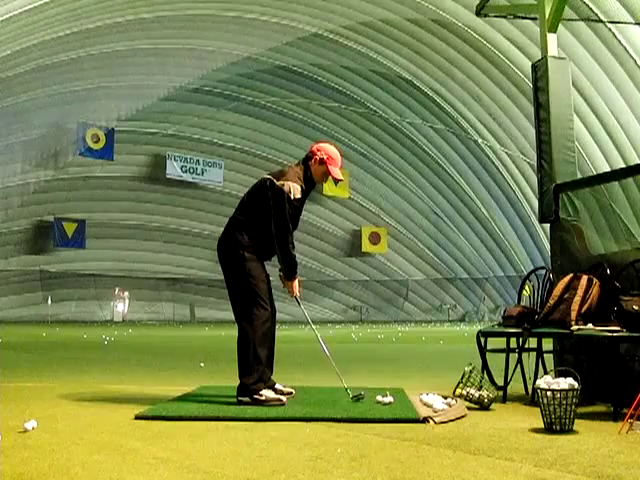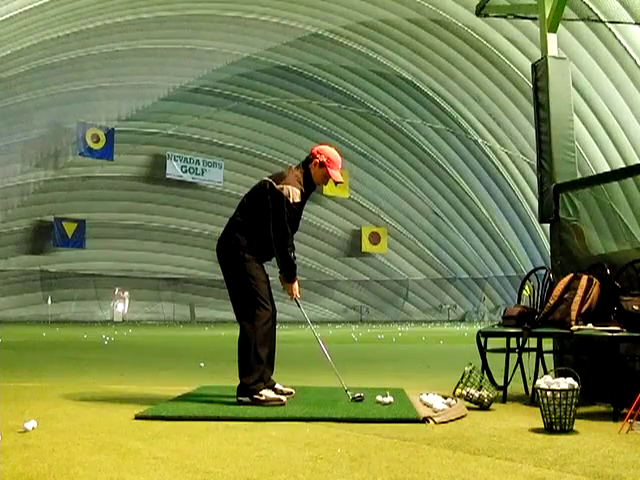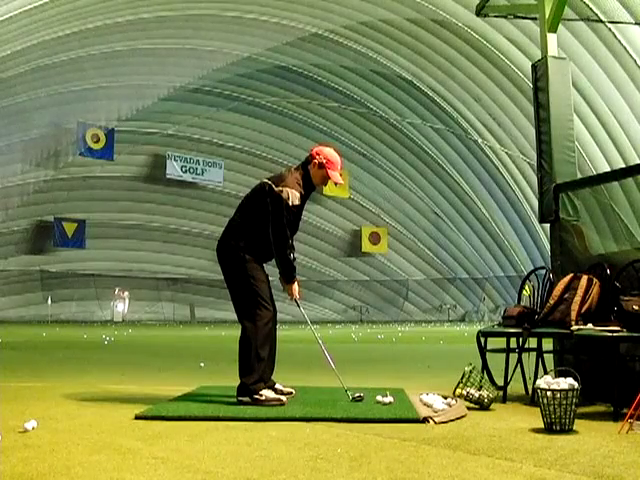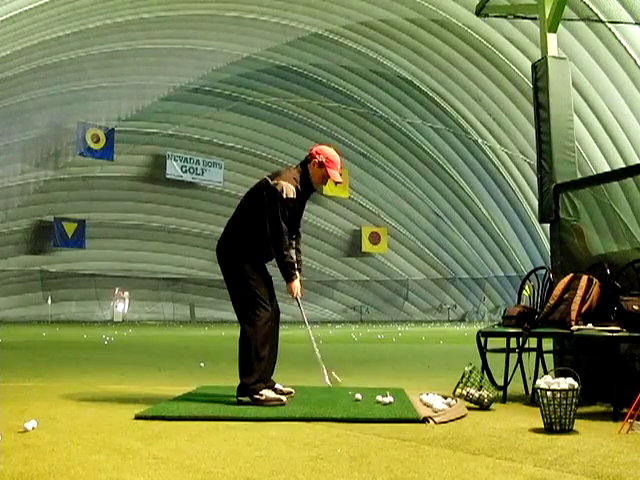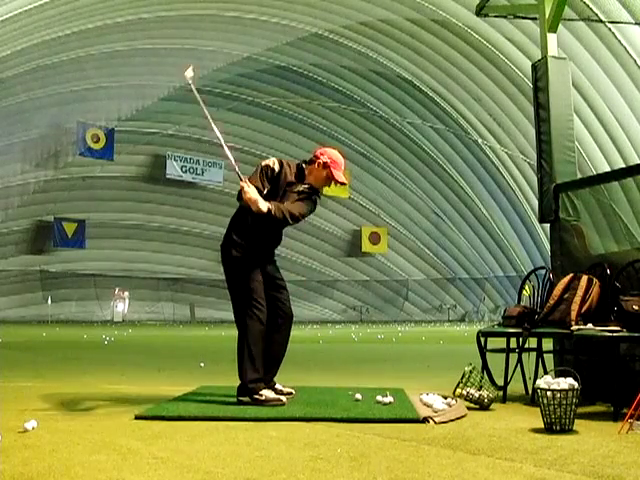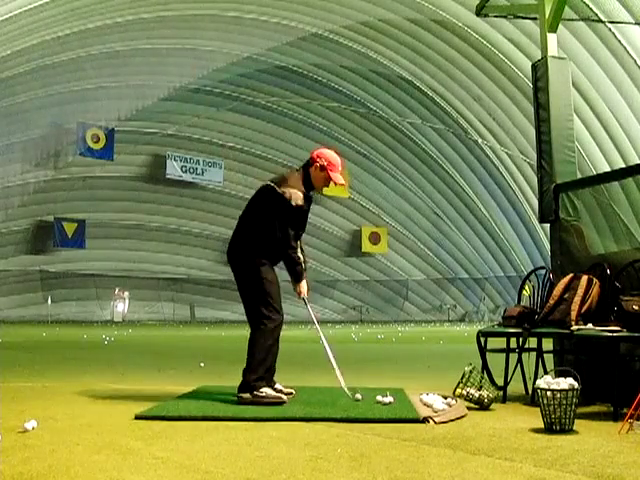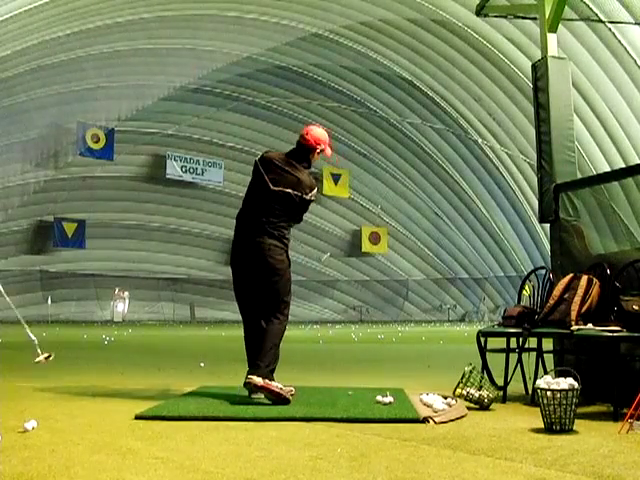
dt=0.4s
person 1, frame 1
left shoulder: (295, 182)
right shoulder: (290, 184)
left elbow: (283, 232)
right elbow: (282, 234)
left wrist: (288, 270)
right wrist: (291, 274)
left hip: (249, 251)
right hip: (240, 249)
left knee: (266, 314)
right knee: (256, 315)
left ankle: (262, 379)
right ankle: (250, 387)
person 1, frame 2
left shoulder: (297, 185)
right shoulder: (290, 187)
left elbow: (284, 235)
right elbow: (280, 237)
left wrist: (288, 273)
right wrist: (290, 277)
left hip: (247, 252)
right hip: (239, 250)
left knee: (266, 314)
right knee: (257, 315)
left ankle: (262, 379)
right ankle: (251, 387)
person 1, frame 3
left shoulder: (296, 185)
right shoulder: (289, 189)
left elbow: (285, 236)
right elbow: (279, 239)
left wrist: (289, 274)
right wrist: (289, 278)
left hip: (247, 252)
right hip: (238, 251)
left knee: (267, 314)
right knee: (259, 315)
left ankle: (263, 380)
right ankle: (250, 387)
person 1, frame 4
left shoulder: (300, 188)
right shoulder: (286, 184)
left elbow: (292, 233)
right elbow: (277, 235)
left wrist: (295, 271)
right wrist: (290, 276)
left hip: (251, 255)
right hip: (238, 252)
left knee: (270, 314)
right knee: (258, 315)
left ankle: (263, 380)
right ankle: (250, 387)
person 1, frame 5
left shoulder: (310, 196)
right shoulder: (276, 167)
left elbow: (289, 213)
right elbow: (247, 191)
left wrist: (264, 206)
right wrist: (250, 195)
left hip: (264, 254)
right hip: (240, 248)
left knee: (282, 315)
right knee: (254, 315)
left ankle: (264, 380)
right ankle: (250, 387)
person 1, frame 6
left shoulder: (303, 193)
right shoulder: (292, 190)
left elbow: (294, 236)
right elbow: (285, 238)
left wrist: (300, 272)
right wrist: (298, 278)
left hip: (258, 255)
right hip: (251, 254)
left knee: (270, 317)
right knee: (270, 317)
left ankle: (264, 380)
right ankle: (251, 385)
person 1, frame 7
left shoulder: (267, 159)
right shoulder: (308, 185)
left hip: (242, 244)
right hip: (271, 248)
left knee: (253, 314)
right knee: (277, 313)
left ankle: (259, 376)
right ankle: (261, 374)
